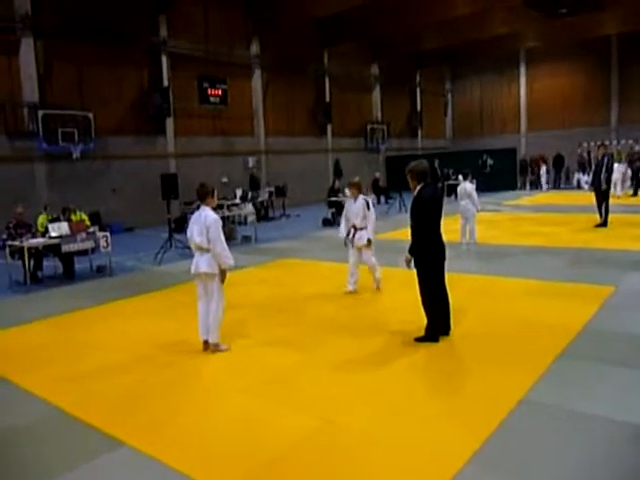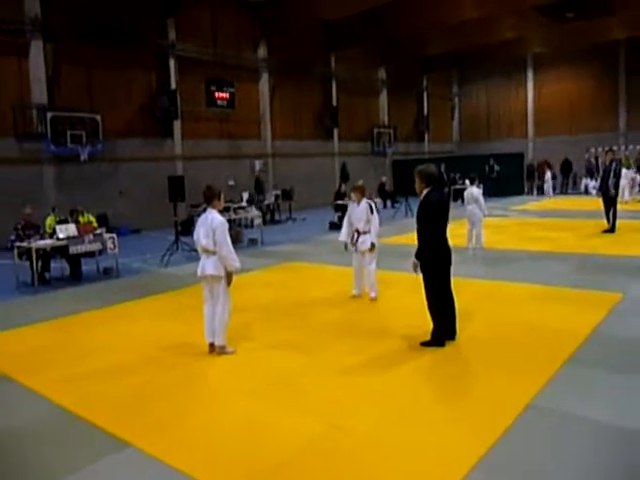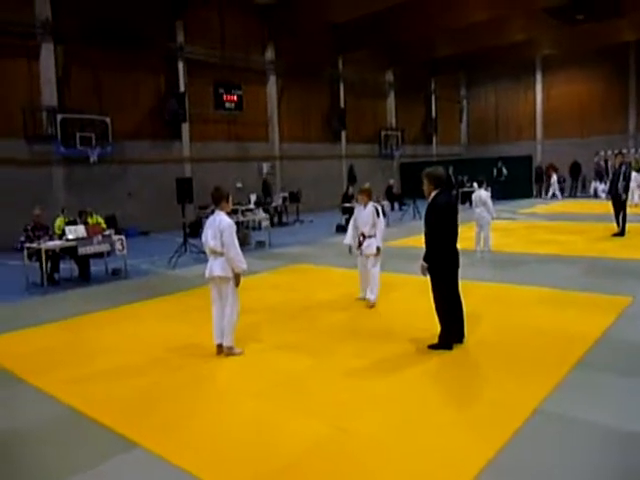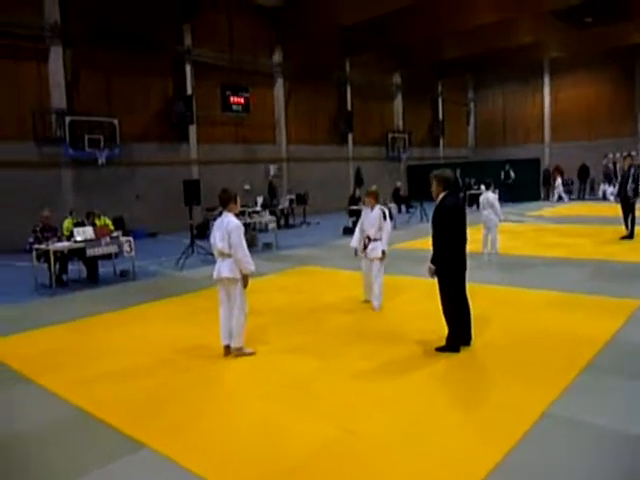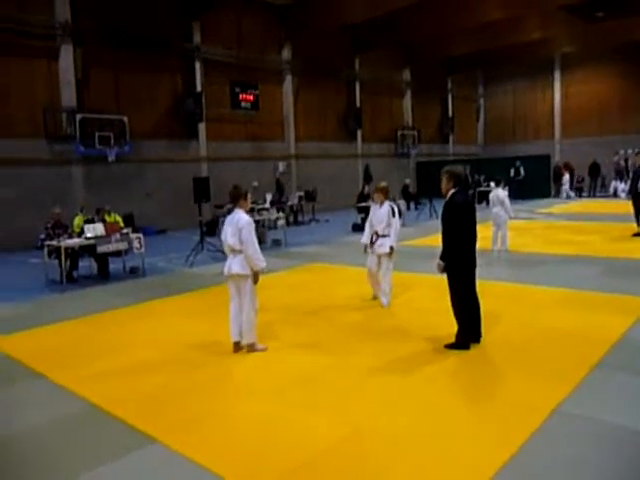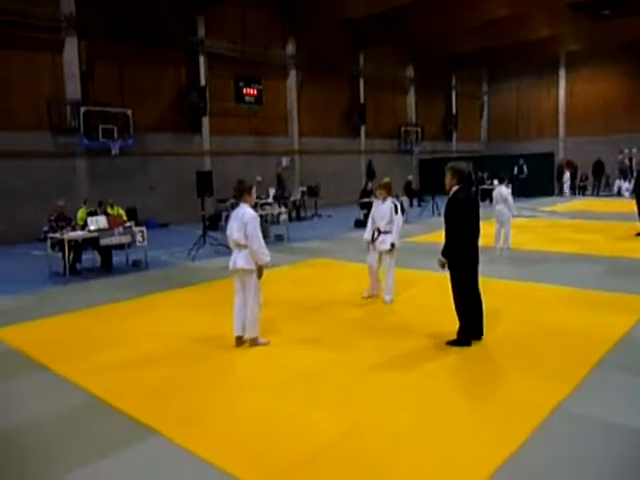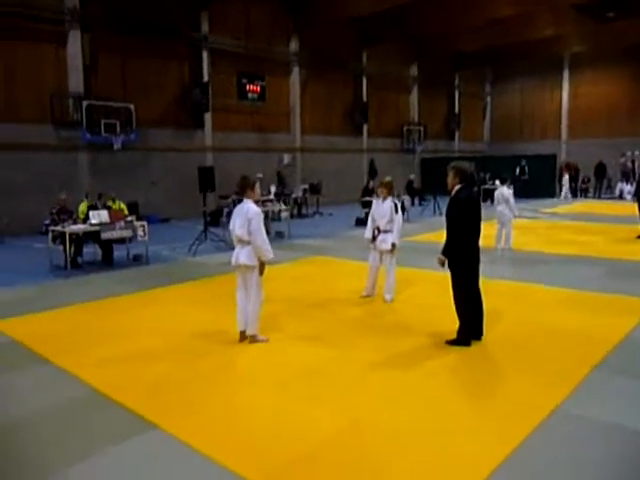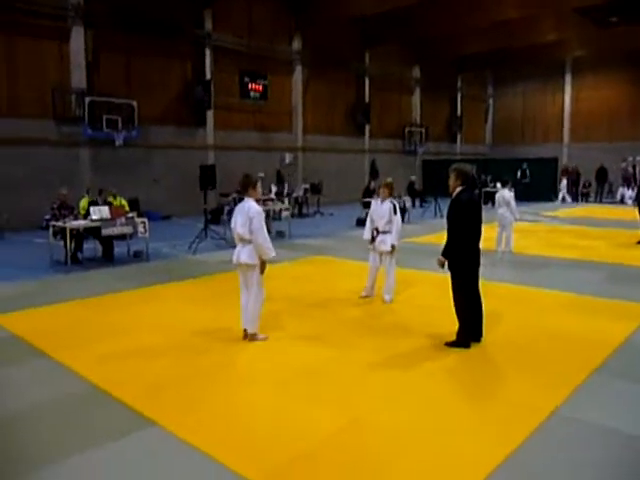
dt=0.1s
person 1, frame 1
left shoulder: (422, 198)
right shoulder: (434, 191)
left elbow: (420, 230)
left wrist: (411, 253)
left hip: (426, 252)
right hip: (436, 248)
left knee: (429, 292)
right knee: (439, 288)
left ankle: (433, 332)
right ankle: (444, 327)
person 1, frame 2
left shoulder: (428, 202)
right shoulder: (441, 196)
left elbow: (427, 234)
left wrist: (418, 257)
left hip: (432, 256)
right hip: (442, 252)
left knee: (434, 297)
right knee: (445, 293)
left ankle: (439, 336)
right ankle: (450, 331)
person 1, frame 3
left shoulder: (436, 204)
right shoulder: (448, 199)
left elbow: (434, 237)
left wrist: (426, 260)
left hip: (439, 259)
right hip: (450, 255)
left knee: (442, 299)
right knee: (452, 295)
left ankle: (447, 339)
right ankle: (457, 334)
person 1, frame 4
left shoulder: (444, 206)
right shoulder: (456, 201)
left elbow: (442, 238)
left wrist: (434, 262)
left hip: (447, 261)
right hip: (458, 257)
left knee: (450, 302)
right knee: (460, 298)
left ankle: (454, 342)
right ankle: (465, 337)
person 1, frame 5
left shoulder: (453, 203)
right shoulder: (466, 198)
left elbow: (451, 235)
left wrist: (443, 258)
left hip: (457, 258)
right hip: (468, 254)
left knee: (459, 298)
right knee: (469, 295)
left ankle: (464, 339)
right ankle: (474, 334)
person 1, frame 6
left shoulder: (456, 199)
right shoulder: (469, 195)
left elbow: (454, 231)
left wrist: (444, 254)
left hip: (460, 254)
right hip: (471, 251)
left knee: (461, 295)
right knee: (472, 292)
left ankle: (465, 336)
right ankle: (476, 331)
person 1, frame 7
left shoulder: (458, 198)
right shoulder: (471, 195)
left elbow: (455, 231)
left wrist: (445, 253)
left hip: (460, 254)
right hip: (472, 251)
left knee: (462, 295)
right knee: (472, 292)
left ankle: (465, 336)
right ankle: (476, 331)
person 1, frame 8
left shoulder: (460, 200)
right shoulder: (473, 197)
left elbow: (455, 232)
left wrist: (445, 255)
left hip: (461, 256)
right hip: (472, 253)
left knee: (462, 297)
right knee: (472, 294)
left ankle: (464, 338)
right ankle: (476, 333)
person 2, frame 1
left shoulder: (195, 217)
right shoulder: (212, 218)
left elbow: (191, 240)
right elbow: (218, 245)
right wrist: (224, 266)
left hip: (199, 262)
right hip: (211, 263)
left knee: (203, 302)
right knee: (216, 303)
left ankle: (206, 340)
right ankle: (214, 342)
person 2, frame 2
left shoulder: (201, 219)
right shoulder: (219, 221)
right elbow: (224, 248)
right wrist: (230, 268)
left hip: (205, 265)
right hip: (217, 266)
left knee: (209, 304)
right knee: (222, 306)
left ankle: (211, 343)
right ankle: (220, 345)
person 2, frame 3
left shoulder: (210, 221)
right shoulder: (227, 222)
right elbow: (231, 249)
right wrist: (238, 270)
left hip: (213, 266)
right hip: (225, 267)
left knee: (218, 306)
right knee: (230, 307)
left ankle: (219, 344)
right ankle: (228, 346)
person 2, frame 4
left shoulder: (218, 223)
right shoulder: (235, 224)
right elbow: (239, 251)
right wrist: (246, 271)
left hip: (221, 267)
right hip: (233, 268)
left knee: (225, 307)
right knee: (239, 308)
left ankle: (227, 346)
right ankle: (238, 347)
person 2, frame 5
left shoulder: (229, 219)
right shoulder: (245, 220)
left elbow: (225, 243)
right elbow: (250, 247)
right wrist: (257, 268)
left hip: (232, 264)
right hip: (244, 265)
left knee: (236, 303)
right knee: (249, 305)
left ankle: (237, 342)
right ankle: (250, 343)
person 2, frame 6
left shoulder: (235, 214)
right shoulder: (250, 215)
left elbow: (230, 238)
right elbow: (255, 242)
right wrist: (261, 263)
left hip: (236, 259)
right hip: (249, 260)
left knee: (240, 298)
right knee: (253, 299)
left ankle: (239, 336)
right ankle: (252, 337)
person 2, frame 7
left shoulder: (238, 209)
right shoulder: (254, 211)
right elbow: (258, 238)
right wrist: (264, 259)
left hip: (239, 254)
right hip: (251, 256)
left knee: (242, 294)
right knee: (254, 296)
left ankle: (243, 331)
right ankle: (252, 334)
person 2, frame 8
left shoulder: (239, 208)
right shoulder: (256, 210)
right elbow: (260, 237)
right wrist: (265, 257)
left hip: (240, 253)
right hip: (252, 254)
left knee: (246, 292)
right knee: (255, 294)
left ankle: (247, 329)
right ankle: (252, 332)
person 3, frame 1
left shoulder: (365, 201)
right shoulder: (348, 202)
left elbow: (371, 219)
right elbow: (345, 218)
left wrist: (369, 236)
right wrist: (345, 235)
left hip: (364, 234)
right hip: (353, 235)
left knee: (368, 259)
right knee: (353, 261)
left ankle: (377, 278)
right ankle: (352, 286)
person 3, frame 2
left shoulder: (369, 205)
right shoulder: (352, 206)
left elbow: (374, 223)
right elbow: (347, 222)
left wrist: (373, 241)
right wrist: (345, 239)
left hip: (367, 238)
right hip: (356, 239)
left knee: (369, 264)
right knee: (357, 266)
left ankle: (373, 292)
right ankle: (357, 290)
person 3, frame 3
left shoulder: (375, 208)
right shoulder: (358, 208)
left elbow: (380, 227)
right elbow: (353, 225)
left wrist: (378, 245)
right wrist: (350, 242)
left hip: (372, 242)
right hip: (361, 242)
left knee: (373, 270)
right knee: (362, 270)
left ankle: (371, 298)
right ankle: (364, 294)
person 3, frame 4
left shoulder: (382, 211)
right shoulder: (365, 211)
left elbow: (386, 230)
right elbow: (360, 228)
left wrist: (384, 248)
right wrist: (356, 244)
left hip: (377, 246)
right hip: (367, 245)
left knee: (376, 274)
right knee: (366, 273)
left ankle: (376, 303)
right ankle: (369, 296)
person 3, frame 5
left shoulder: (391, 208)
right shoulder: (374, 207)
left elbow: (395, 227)
right elbow: (369, 224)
left wrist: (392, 245)
right wrist: (366, 241)
left hip: (385, 242)
right hip: (374, 241)
left knee: (386, 271)
right knee: (371, 268)
left ankle: (385, 299)
right ankle: (378, 292)
person 3, frame 6
left shoulder: (394, 204)
right shoulder: (376, 203)
left elbow: (397, 224)
right elbow: (371, 220)
left wrist: (393, 242)
right wrist: (368, 237)
left hip: (387, 239)
right hip: (376, 238)
left knee: (388, 268)
right knee: (372, 264)
left ankle: (388, 296)
right ankle: (373, 291)
person 3, frame 7
left shoulder: (394, 204)
right shoulder: (376, 202)
left elbow: (398, 223)
right elbow: (371, 219)
left wrist: (394, 241)
right wrist: (370, 236)
left hip: (388, 238)
right hip: (376, 237)
left knee: (389, 267)
right knee: (373, 265)
left ankle: (388, 295)
right ankle: (369, 290)
person 3, frame 8
left shoulder: (393, 205)
right shoulder: (375, 202)
left elbow: (397, 224)
right elbow: (370, 220)
left wrist: (393, 242)
right wrist: (369, 237)
left hip: (387, 239)
right hip: (376, 238)
left knee: (389, 268)
right knee: (373, 266)
left ankle: (388, 295)
right ankle: (368, 291)
